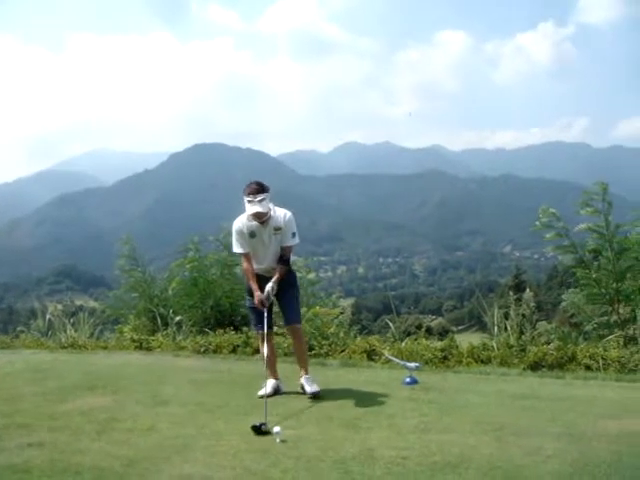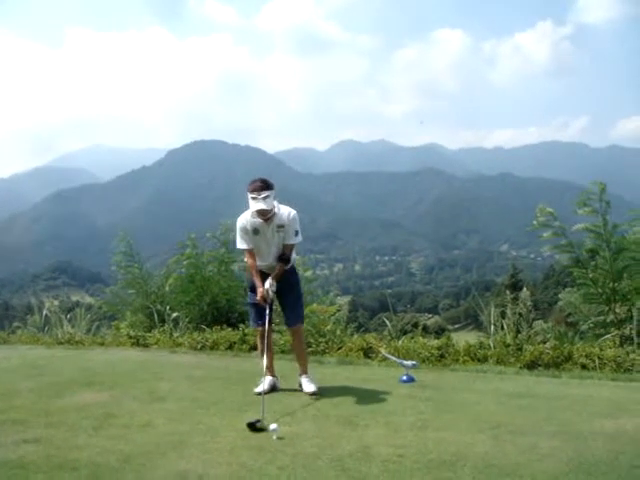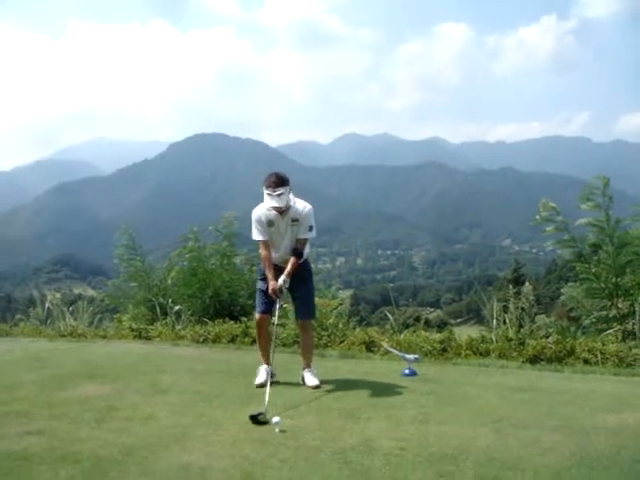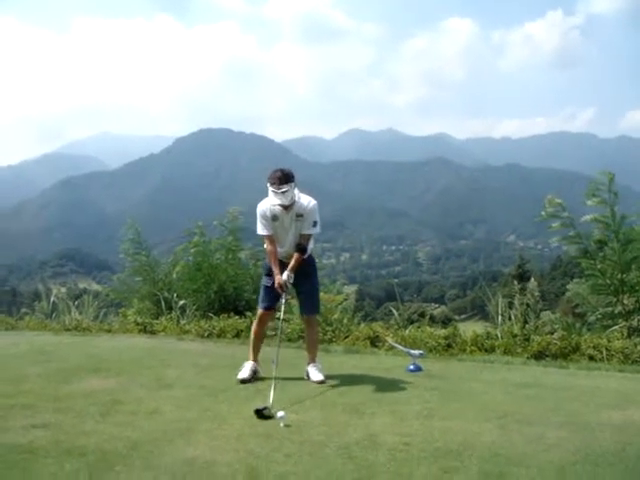
dt=0.2s
person 1, frame 1
left shoulder: (285, 217)
right shoulder: (240, 225)
left elbow: (285, 256)
right elbow: (246, 261)
left wrist: (274, 283)
right wrist: (256, 290)
left hip: (284, 276)
right hip: (257, 278)
left knee: (295, 327)
right knee: (264, 332)
left ankle: (305, 376)
right ankle: (273, 379)
person 1, frame 2
left shoulder: (289, 215)
right shoulder: (244, 221)
left elbow: (287, 254)
right elbow: (250, 257)
left wrist: (273, 281)
right wrist: (259, 286)
left hip: (285, 274)
right hip: (259, 275)
left knee: (296, 327)
right knee: (262, 329)
left ankle: (304, 376)
right ankle: (270, 377)
person 1, frame 3
left shoulder: (304, 210)
right shoulder: (259, 213)
left elbow: (300, 249)
right elbow: (265, 249)
left wrist: (286, 277)
right wrist: (272, 279)
left hip: (298, 267)
right hip: (270, 267)
left knee: (305, 321)
right knee: (261, 317)
left ankle: (307, 370)
right ankle: (266, 366)
person 1, frame 4
left shoulder: (309, 205)
right shoulder: (264, 207)
left elbow: (304, 244)
right elbow: (270, 244)
left wrist: (289, 272)
right wrist: (277, 274)
left hip: (302, 263)
right hip: (275, 262)
left knee: (310, 316)
right knee: (263, 313)
left ankle: (312, 365)
right ankle: (252, 362)
